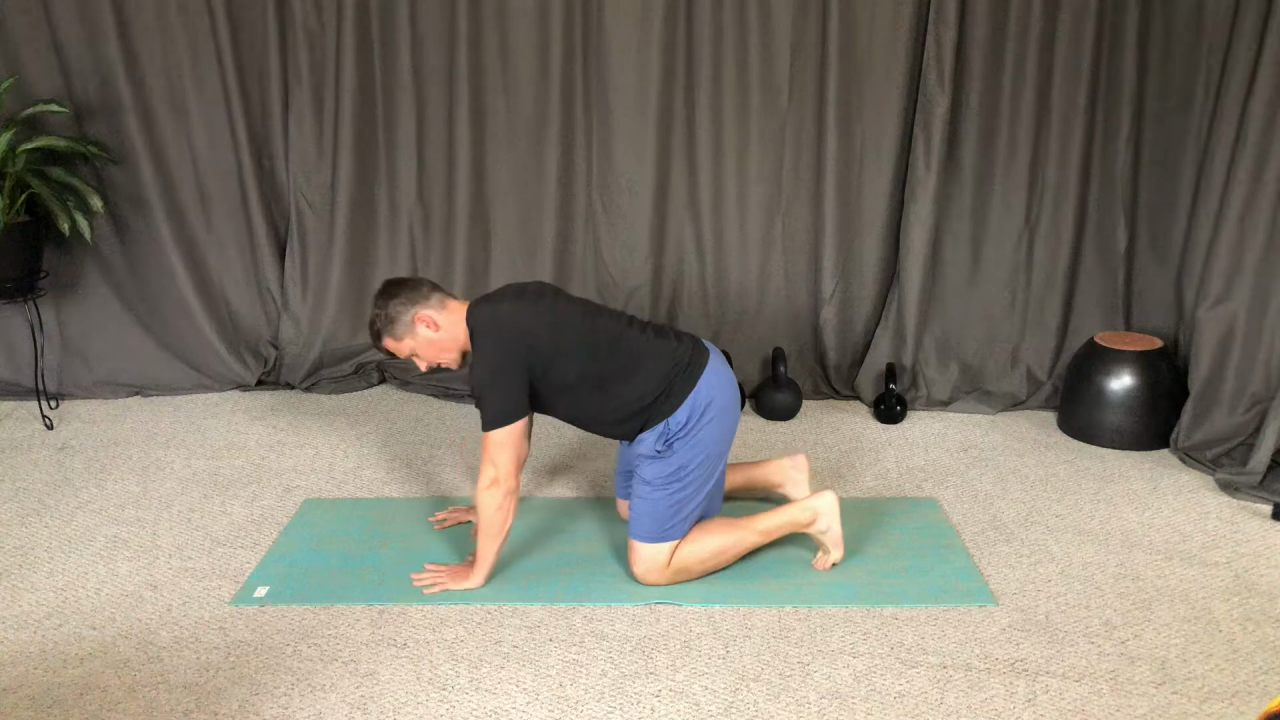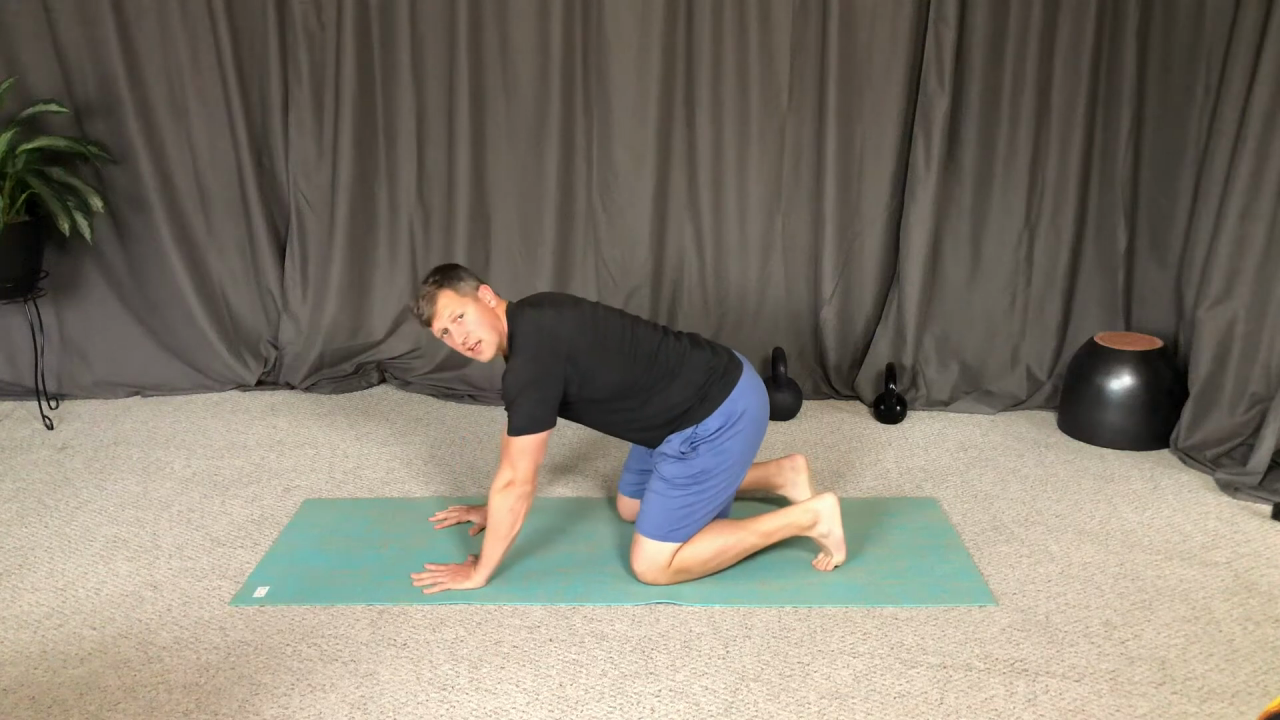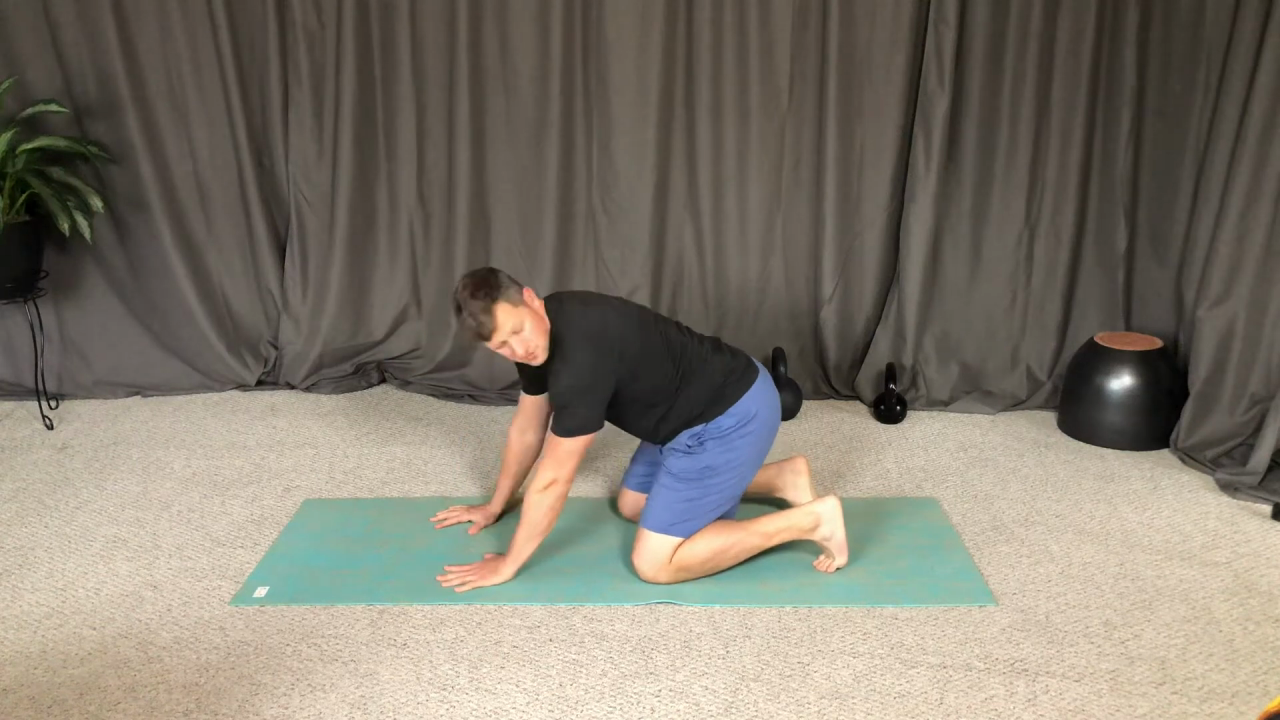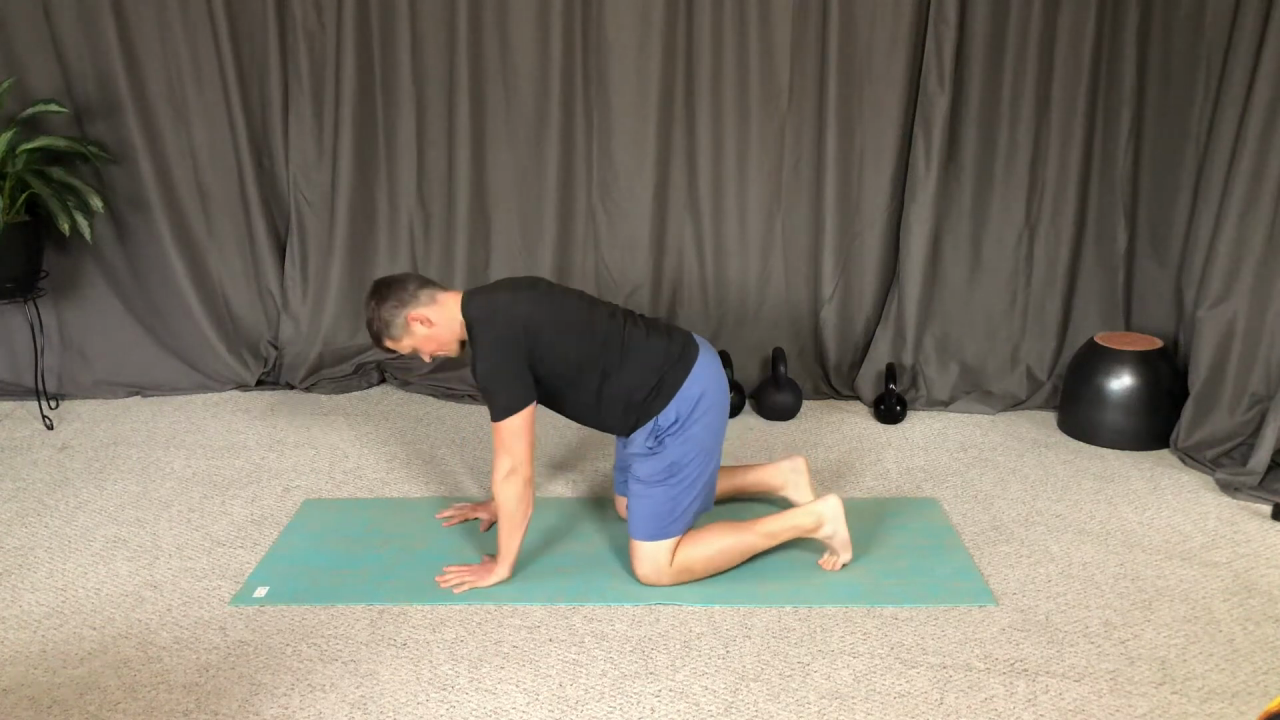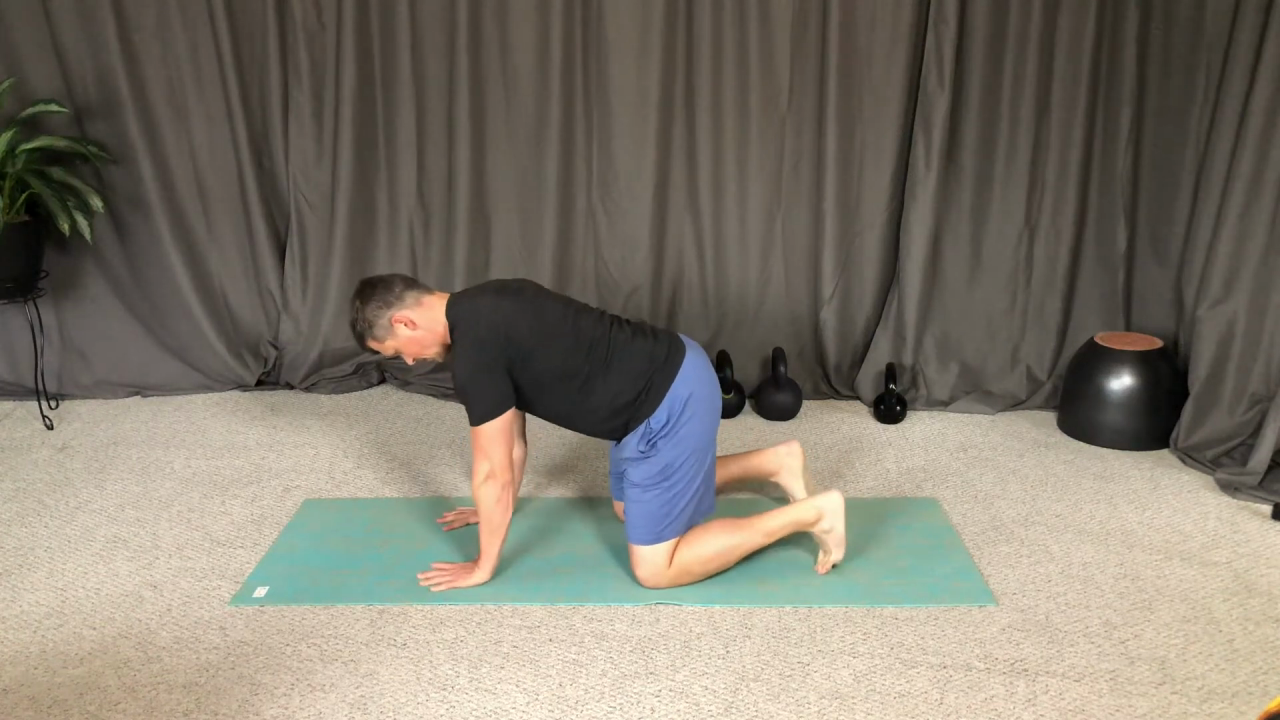
dt=1s
person 1, frame 1
left shoulder: (494, 350)
right shoulder: (501, 317)
left elbow: (500, 478)
right elbow: (518, 432)
left wrist: (477, 571)
right wrist: (489, 510)
left hip: (689, 405)
right hip: (692, 377)
left knee: (652, 564)
right knee: (632, 507)
left ankle: (807, 514)
right ankle: (779, 475)
person 1, frame 2
left shoulder: (533, 356)
right shoulder: (529, 323)
left elbow: (517, 481)
right elbow: (520, 433)
left wrist: (479, 572)
right wrist: (494, 509)
left hip: (719, 414)
right hip: (713, 389)
left knee: (653, 564)
right knee: (631, 507)
left ankle: (809, 517)
right ankle: (780, 475)
person 1, frame 3
left shoulder: (583, 357)
right shoulder: (544, 331)
left elbow: (553, 481)
right elbow: (527, 424)
left wrist: (507, 565)
right wrist: (495, 505)
left hip: (732, 415)
right hip: (703, 404)
left knee: (654, 562)
right knee: (632, 505)
left ankle: (810, 520)
right ankle: (782, 479)
person 1, frame 4
left shoulder: (494, 341)
right shoulder: (493, 308)
left elbow: (515, 467)
right elbow: (518, 426)
left wrist: (501, 567)
right wrist: (499, 504)
left hip: (681, 400)
right hip: (680, 372)
left knee: (655, 565)
right knee: (631, 505)
left ankle: (813, 519)
right ankle: (780, 477)
person 1, frame 5
left shoulder: (474, 348)
right shoulder: (482, 311)
left elbow: (492, 472)
right elbow: (512, 434)
left wrist: (483, 567)
right wrist: (500, 507)
left hip: (671, 402)
right hip: (672, 372)
left knee: (656, 568)
right knee: (630, 508)
left ankle: (811, 513)
right ankle: (773, 462)
